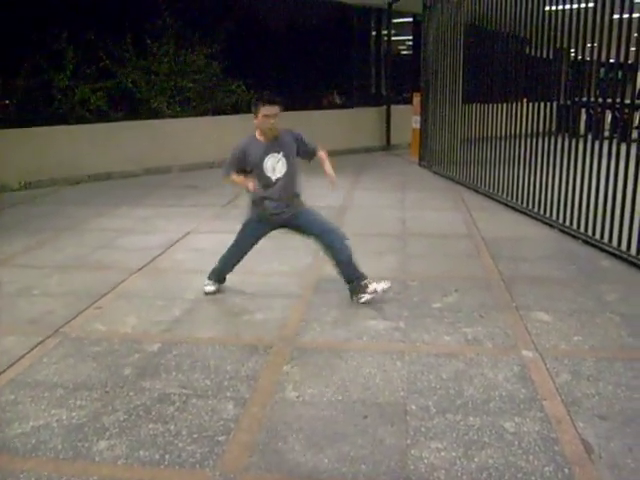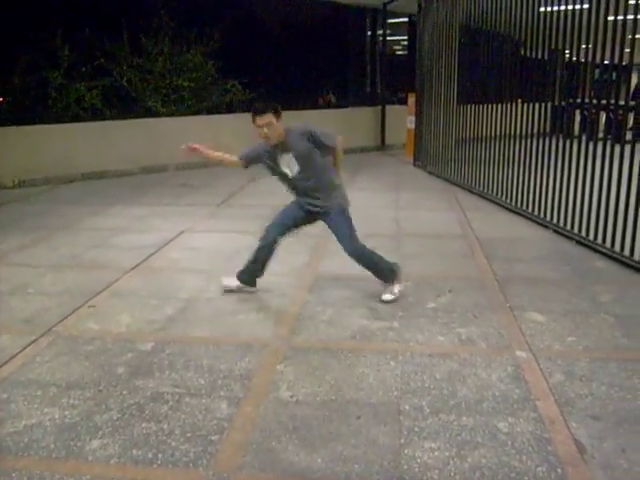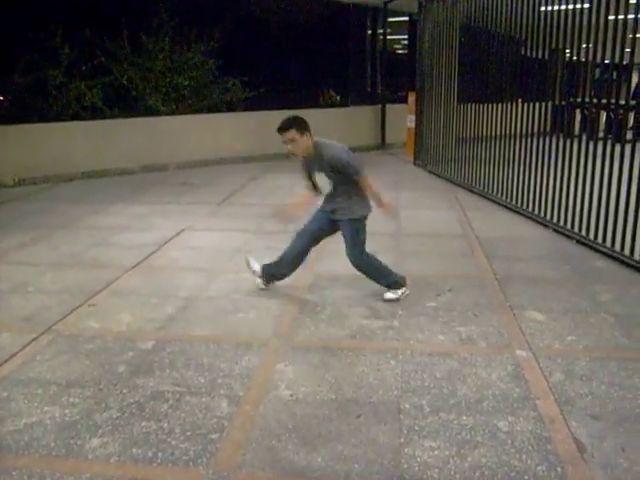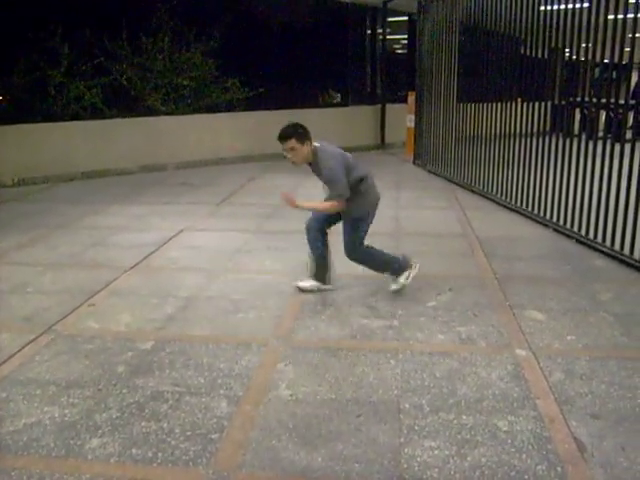
dt=0.2s
person 1, frame 1
left shoulder: (290, 137)
right shoulder: (246, 148)
left elbow: (316, 152)
right elbow: (230, 173)
left wrist: (328, 167)
right wrist: (246, 182)
left hip: (292, 208)
right hip: (262, 211)
left knee: (334, 239)
right knee: (238, 249)
left ankle: (360, 287)
right ankle: (215, 279)
person 1, frame 2
left shoulder: (302, 133)
right shoulder: (262, 149)
left elbow: (335, 145)
right elbow: (236, 162)
left wrist: (333, 176)
right wrist: (203, 151)
left hip: (331, 199)
right hip: (303, 202)
left knee: (352, 246)
right knee: (269, 237)
left ankle: (390, 277)
right ankle: (246, 280)
person 1, frame 3
left shoulder: (332, 153)
right shoulder: (306, 159)
left elbow: (361, 177)
right elbow: (312, 191)
left wrist: (379, 201)
right wrist: (293, 207)
left hip: (354, 205)
right hip: (334, 202)
left knee: (356, 256)
right knee: (303, 238)
left ankle: (397, 285)
right ankle: (270, 274)
person 1, frame 4
left shoulder: (329, 163)
right shoulder: (315, 151)
left elbow: (338, 204)
left wrist: (301, 205)
left hip: (362, 197)
right hip: (347, 192)
left knee: (353, 250)
right knee: (314, 226)
left ankle: (403, 268)
right ankle: (320, 278)
